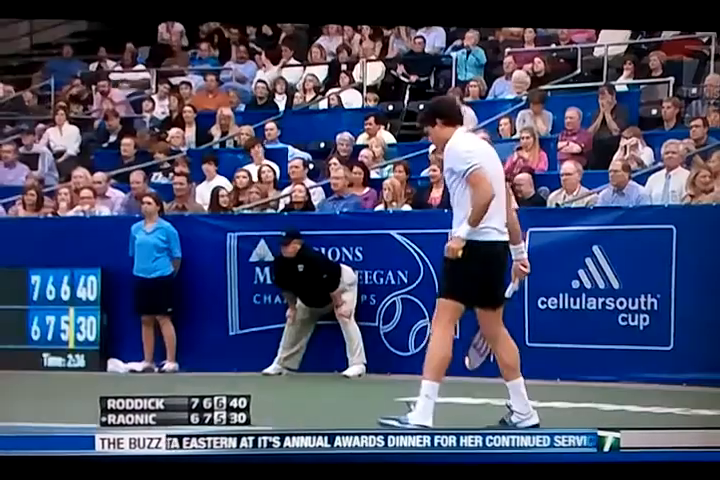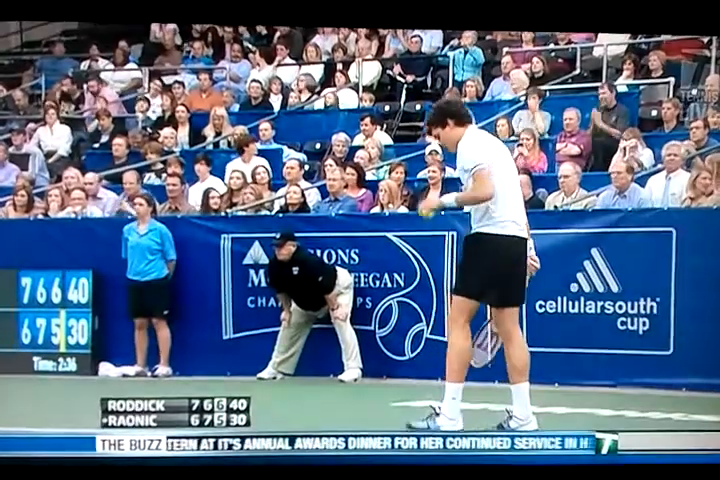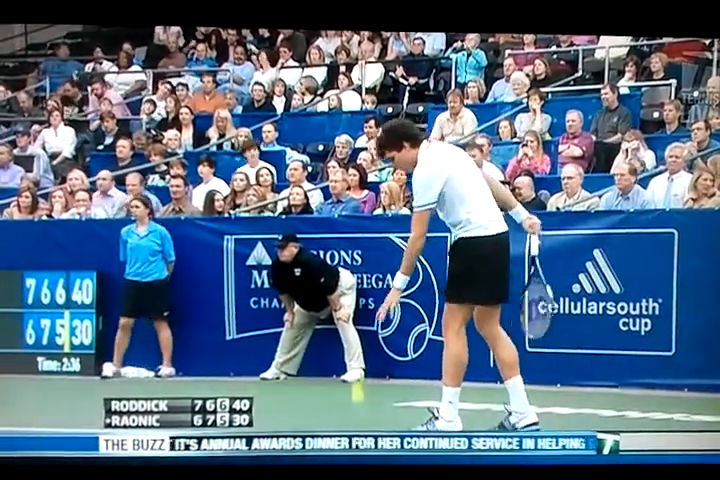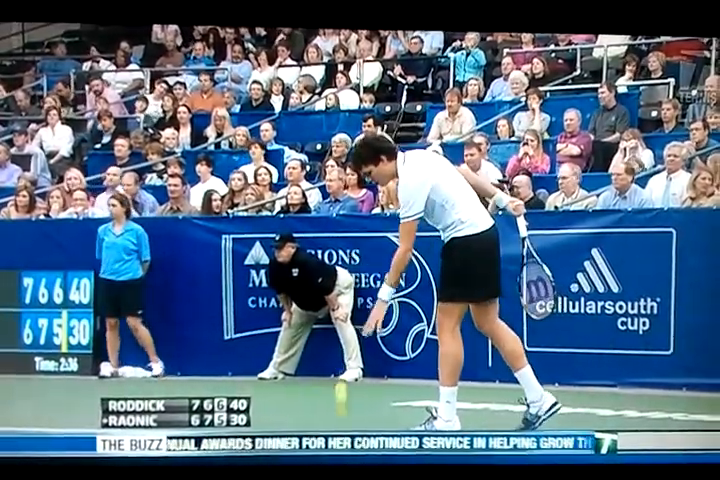
dt=0.5s
person 1, frame 1
left shoulder: (457, 147)
right shoulder: (482, 146)
left elbow: (484, 193)
right elbow: (507, 205)
left wrist: (462, 234)
right wrist: (519, 251)
left hip: (474, 245)
right hip: (495, 243)
left knee: (442, 324)
right knee: (493, 328)
left ankle: (422, 414)
right ankle: (522, 411)
person 1, frame 2
left shoulder: (470, 144)
right shoulder: (491, 142)
left elbow: (485, 191)
left wrist: (445, 200)
right wrist: (527, 246)
left hip: (490, 239)
right hip: (514, 239)
left knee: (458, 321)
right knee: (508, 328)
left ankle: (450, 416)
right ankle: (523, 417)
person 1, frame 3
left shoulder: (425, 171)
right shoulder: (445, 150)
left elbow: (417, 238)
right elbow: (491, 183)
left wrist: (398, 285)
right wrist: (522, 215)
left hip: (474, 243)
right hip: (495, 236)
left knee: (453, 326)
right knee: (488, 326)
left ankle: (448, 419)
right ankle: (522, 412)
person 1, frame 4
left shoulder: (410, 182)
right shoulder: (420, 156)
left elbow: (405, 249)
right elbow: (467, 175)
left wrist: (383, 297)
right wrist: (504, 200)
left hip: (466, 241)
right hip: (484, 233)
left knee: (447, 327)
right knee: (488, 323)
left ankle: (446, 417)
right ankle: (538, 398)
person 2, frame 1
left shoulder: (167, 229)
right shoulder: (135, 229)
left elbow: (176, 256)
right elbow: (134, 254)
left wrist: (169, 274)
right wrist: (141, 269)
left hip: (161, 279)
right hip: (141, 279)
left knee: (163, 319)
right knee: (146, 321)
left ankle: (171, 361)
right ankle: (148, 362)
person 2, frame 2
left shoulder: (160, 230)
right shoulder: (127, 230)
left elbow: (171, 258)
right elbow: (127, 256)
left wrist: (164, 276)
right wrist: (136, 271)
left hip: (156, 282)
right hip: (134, 282)
left knee: (159, 322)
right knee: (139, 324)
left ankle: (164, 365)
right ankle: (140, 366)
person 2, frame 3
left shoulder: (160, 232)
right shoulder: (125, 232)
left elbow: (170, 259)
right elbow: (125, 258)
left wrist: (162, 275)
right wrist: (134, 271)
left hip: (156, 284)
right hip: (132, 283)
left knee: (161, 324)
right knee: (124, 324)
left ankle: (167, 366)
right ankle: (116, 366)
person 2, frame 4
left shoulder: (137, 231)
right shoulder: (103, 231)
left elbow: (145, 259)
right elbow: (100, 256)
left wrist: (136, 274)
right wrist: (110, 271)
left hip: (131, 282)
right hip: (108, 282)
left knee: (134, 324)
right knee: (111, 324)
left ankle: (155, 361)
right ankle: (113, 366)
person 3, frame 1
left shoulder: (312, 258)
right shoulder: (280, 263)
left elbow: (330, 285)
right elbow: (286, 287)
left wrist: (338, 305)
right wrist: (292, 307)
right hip: (311, 298)
left knee: (345, 319)
right knee: (294, 322)
left ankle: (357, 364)
right ankle: (282, 363)
person 3, frame 2
left shoulder: (307, 261)
right shoulder: (274, 265)
left elbow: (326, 287)
right elbow: (281, 289)
left wrist: (334, 308)
right wrist: (287, 310)
right hip: (306, 301)
left knee: (341, 322)
right knee: (289, 326)
left ankle: (353, 368)
right ankle: (277, 368)
person 3, frame 3
left shoulder: (309, 262)
right shoulder: (277, 266)
left elbow: (328, 287)
right elbow: (283, 290)
left wrist: (337, 309)
right wrist: (290, 311)
right hip: (309, 301)
left knee: (344, 322)
right knee: (292, 326)
left ankle: (356, 369)
right ankle: (280, 368)
person 3, frame 4
left shoulder: (306, 261)
right shoulder: (274, 266)
left elbow: (325, 288)
right elbow: (281, 290)
left wrist: (335, 308)
right wrist: (288, 310)
right hip: (307, 301)
left knee: (342, 321)
right knee: (290, 325)
left ankle: (354, 368)
right ankle: (277, 368)
